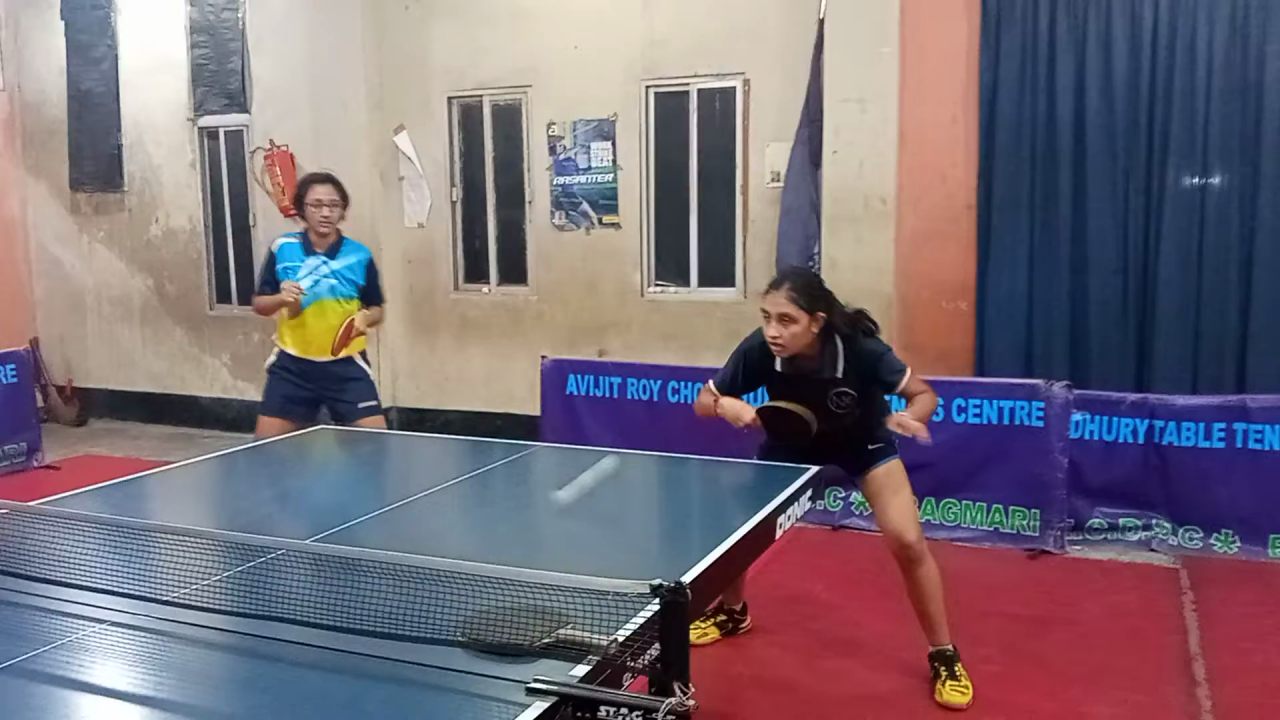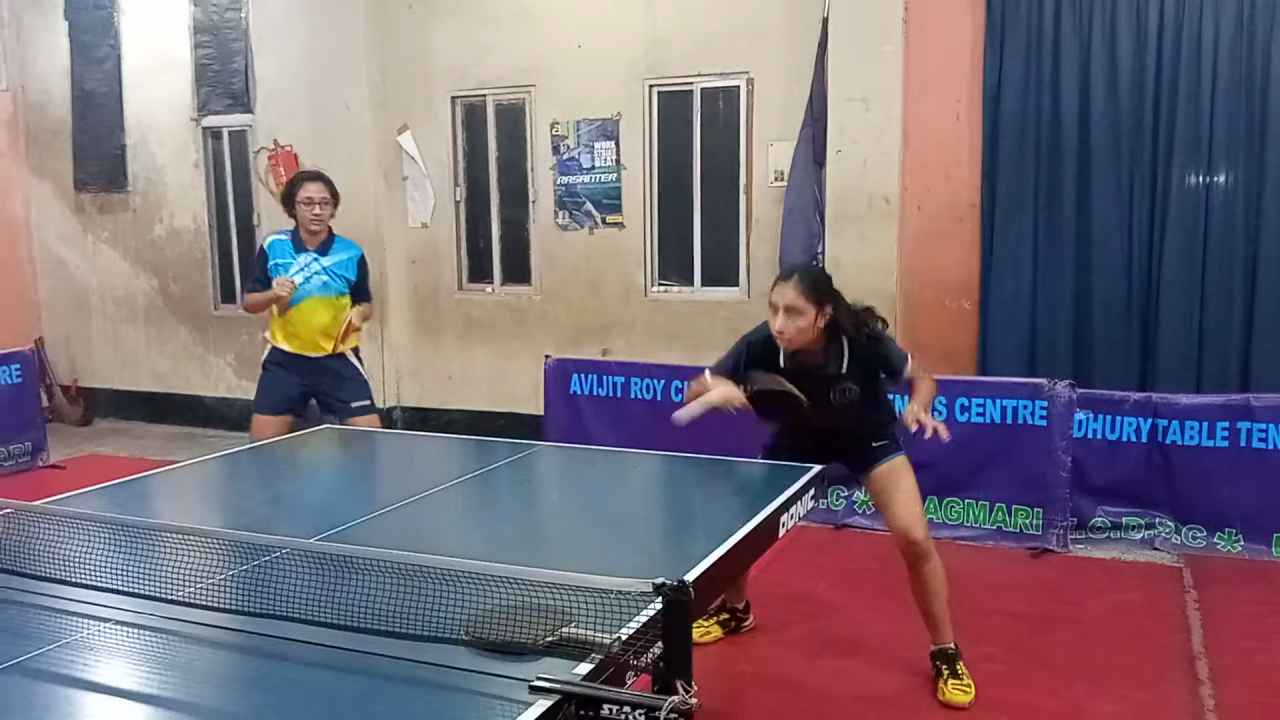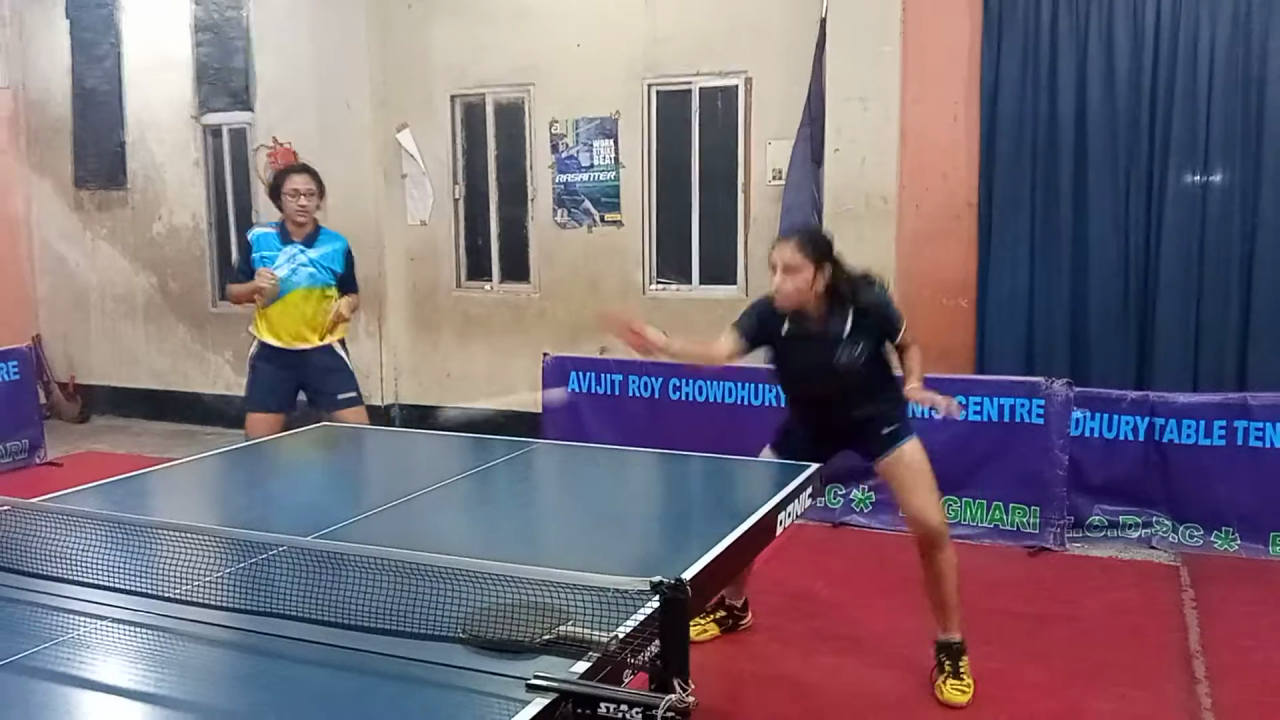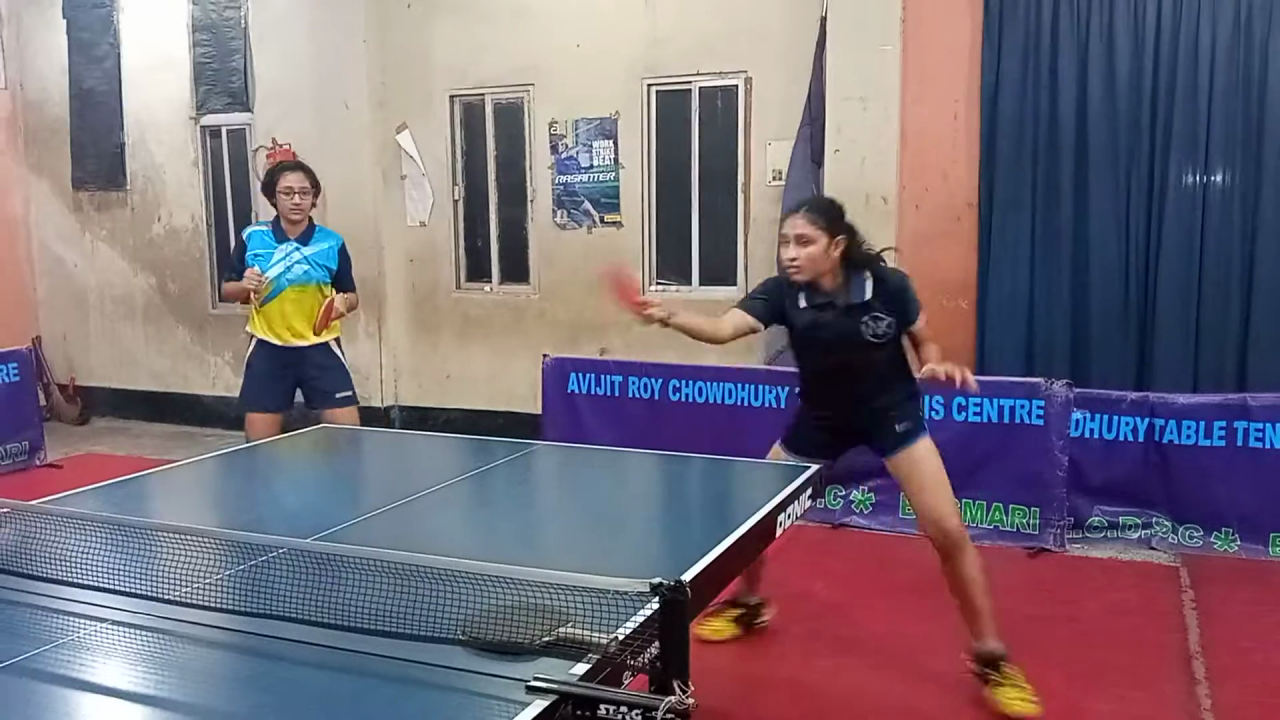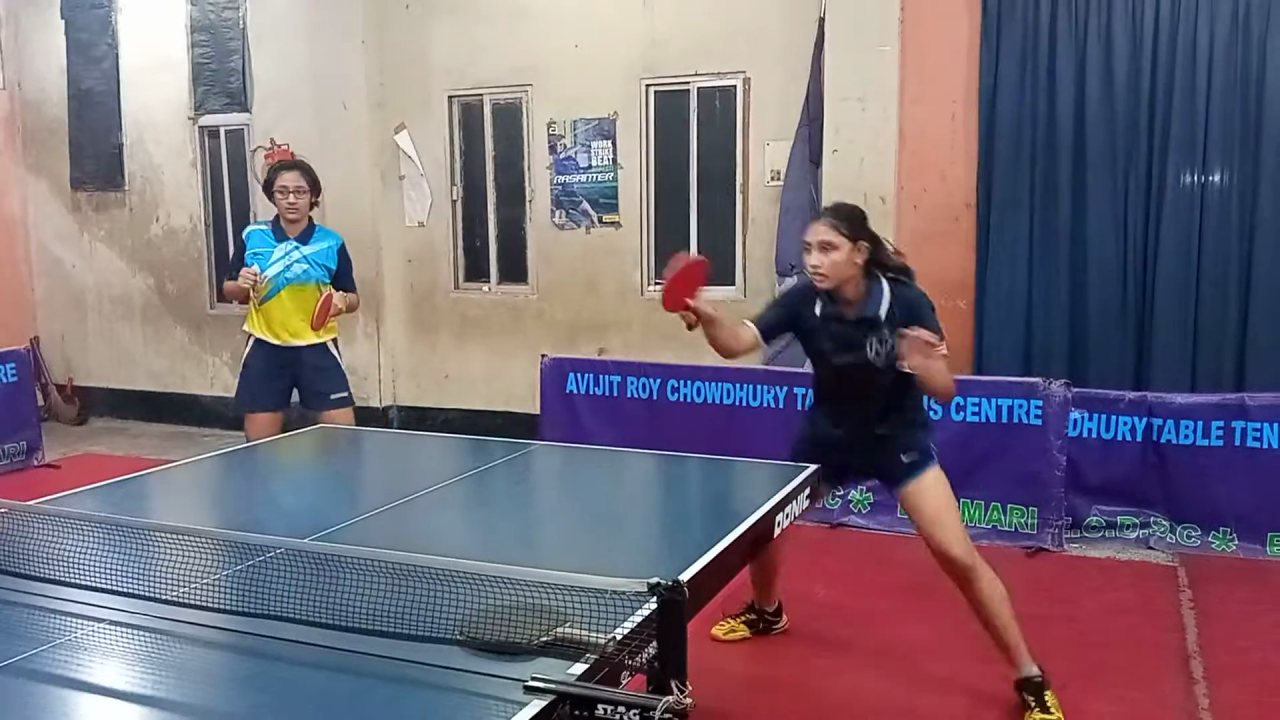
dt=0.1s
person 1, frame 1
left shoulder: (862, 349)
right shoulder: (758, 351)
left elbow: (923, 393)
right elbow: (706, 401)
left wrist: (911, 417)
right wrist: (726, 408)
left hip: (865, 442)
right hip: (793, 442)
left knee: (907, 541)
left ankle: (944, 655)
right ankle: (731, 611)
person 1, frame 2
left shoulder: (866, 342)
right shoulder: (760, 345)
left elbow: (922, 379)
right elbow: (695, 390)
left wrist: (918, 407)
right wrist: (716, 390)
left hip: (870, 440)
right hip: (797, 440)
left knee: (914, 539)
left ankle: (945, 654)
right ankle: (734, 609)
person 1, frame 3
left shoulder: (869, 304)
right shoulder: (768, 314)
left elbow: (907, 343)
right elbow: (713, 352)
left wrist: (914, 382)
right wrist: (645, 339)
left hip: (877, 420)
right hip: (807, 426)
left knee: (930, 526)
left ankle: (950, 648)
right ankle: (733, 607)
person 1, frame 4
left shoulder: (887, 285)
right shoulder: (782, 292)
left elbow: (925, 339)
right elbow: (722, 329)
left wrist: (936, 365)
right wrist: (669, 317)
left hip: (891, 415)
right hip: (820, 419)
left knee: (947, 531)
left ankle: (992, 660)
right ankle: (749, 604)
person 1, frame 5
left shoulder: (906, 301)
right shoulder: (802, 302)
left elbow: (944, 390)
right elbow: (737, 342)
left wrist: (925, 365)
right wrist: (706, 318)
left hip: (900, 441)
right hip: (827, 440)
left knee: (958, 557)
right ankle: (765, 611)
person 2, frame 1
left shoulder: (360, 257)
right shoulder: (282, 250)
left elbow: (377, 310)
right elbow: (259, 305)
left wrist: (365, 318)
right wrist: (281, 299)
left hip: (346, 365)
right hip: (293, 364)
person 2, frame 2
left shoulder: (351, 253)
right shoulder: (273, 247)
left elbow: (365, 304)
right elbow: (249, 303)
left wrist: (358, 314)
right wrist: (272, 295)
left hip: (338, 361)
right hip: (286, 360)
person 2, frame 3
left shoulder: (337, 246)
right shoulder: (258, 240)
left elbow: (352, 296)
right elbow: (233, 294)
left wrist: (347, 305)
right wrist: (254, 286)
left hip: (324, 352)
right hip: (272, 354)
person 2, frame 4
left shoulder: (332, 243)
right shoulder: (252, 238)
left elbow: (352, 297)
right elbow: (227, 292)
left wrist: (344, 301)
right wrist: (245, 285)
left hip: (321, 350)
right hip: (269, 351)
person 2, frame 5
left shoulder: (331, 243)
right shoulder: (252, 237)
left elbow: (353, 299)
right elbow: (230, 293)
left wrist: (342, 300)
right wrist: (240, 285)
left hip: (318, 350)
right hip: (266, 350)
